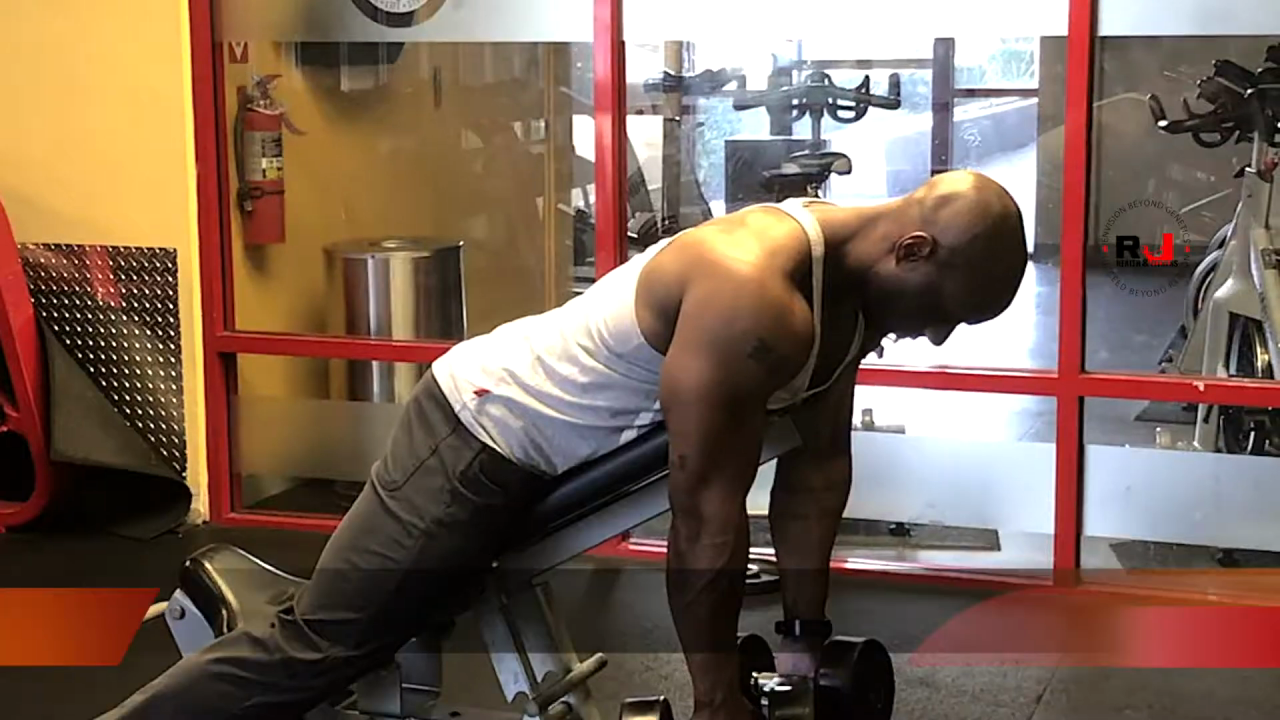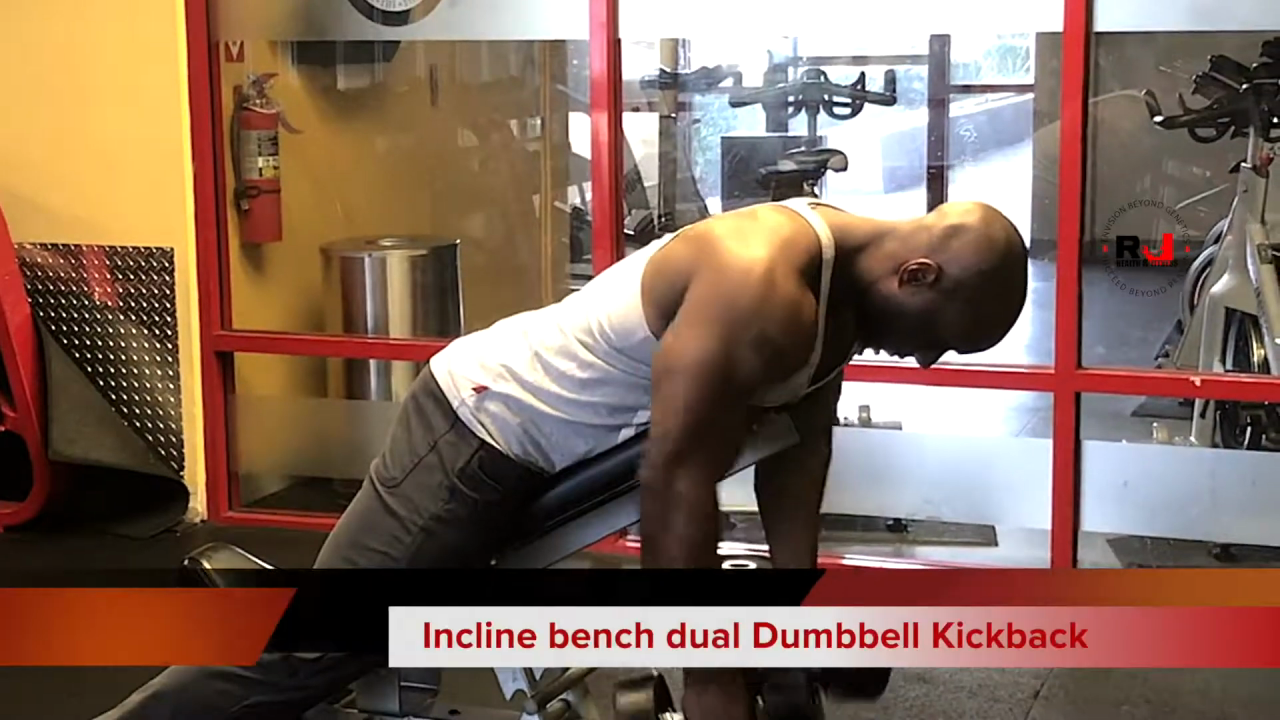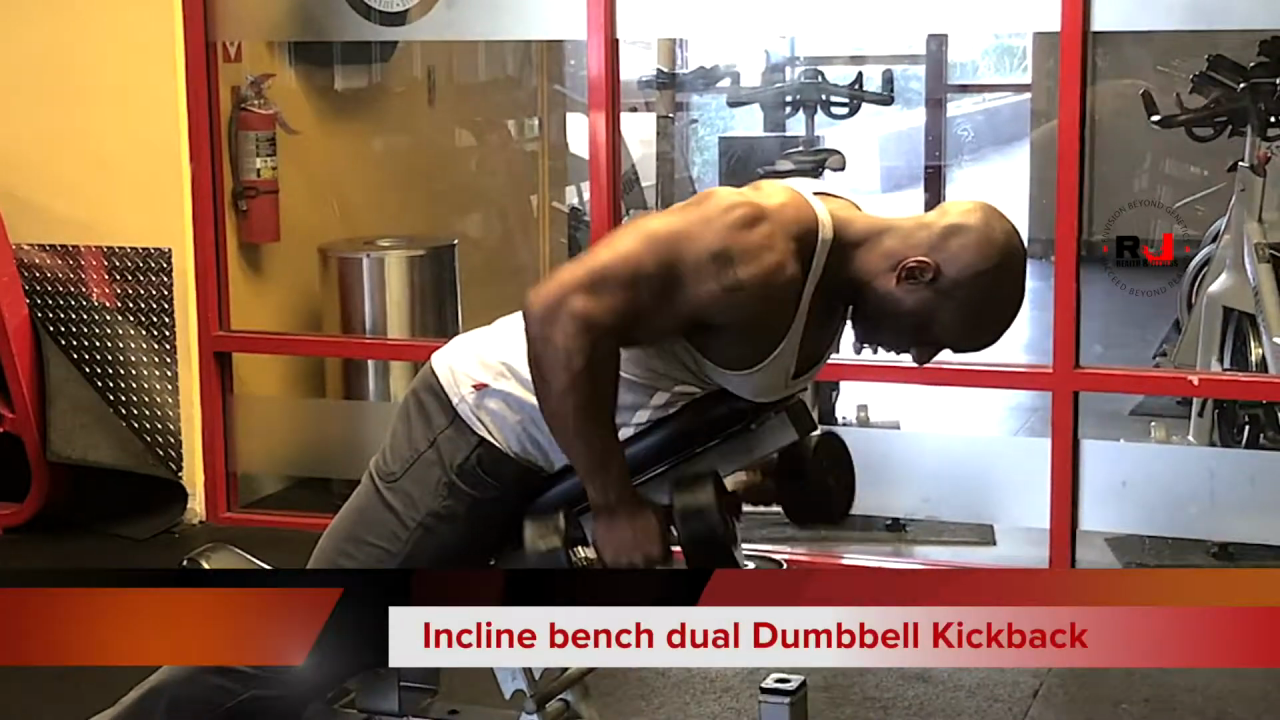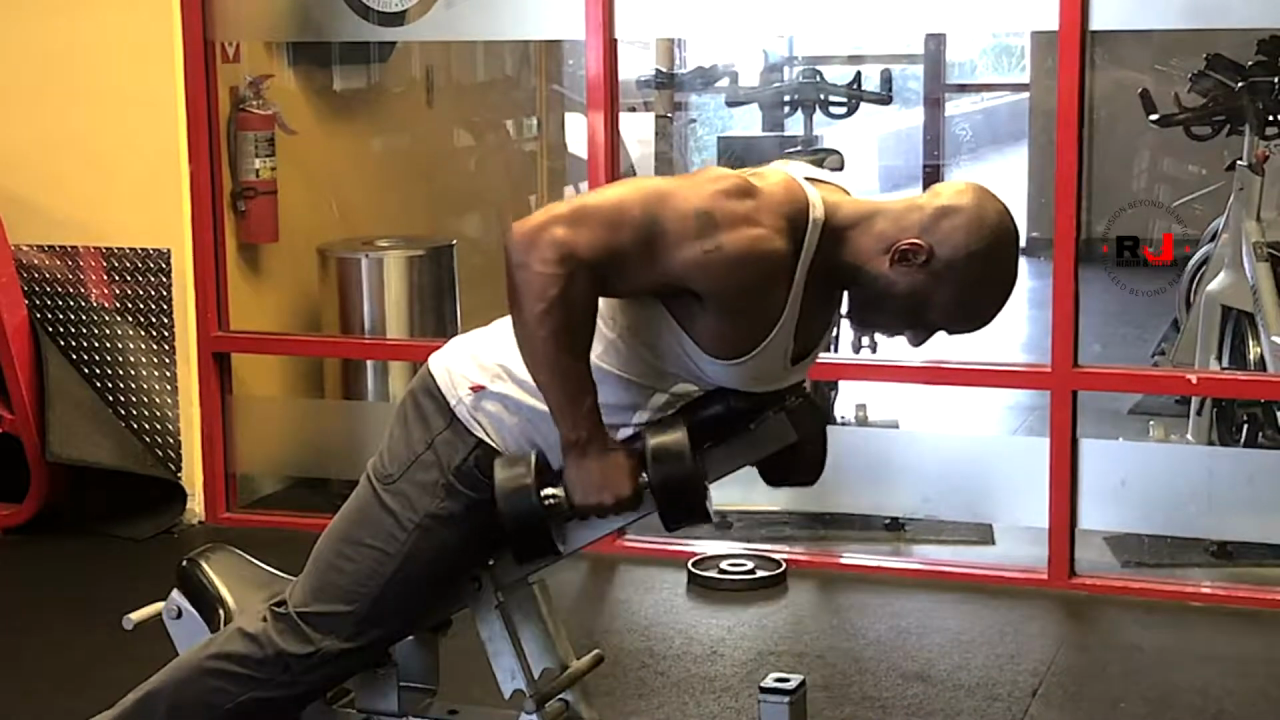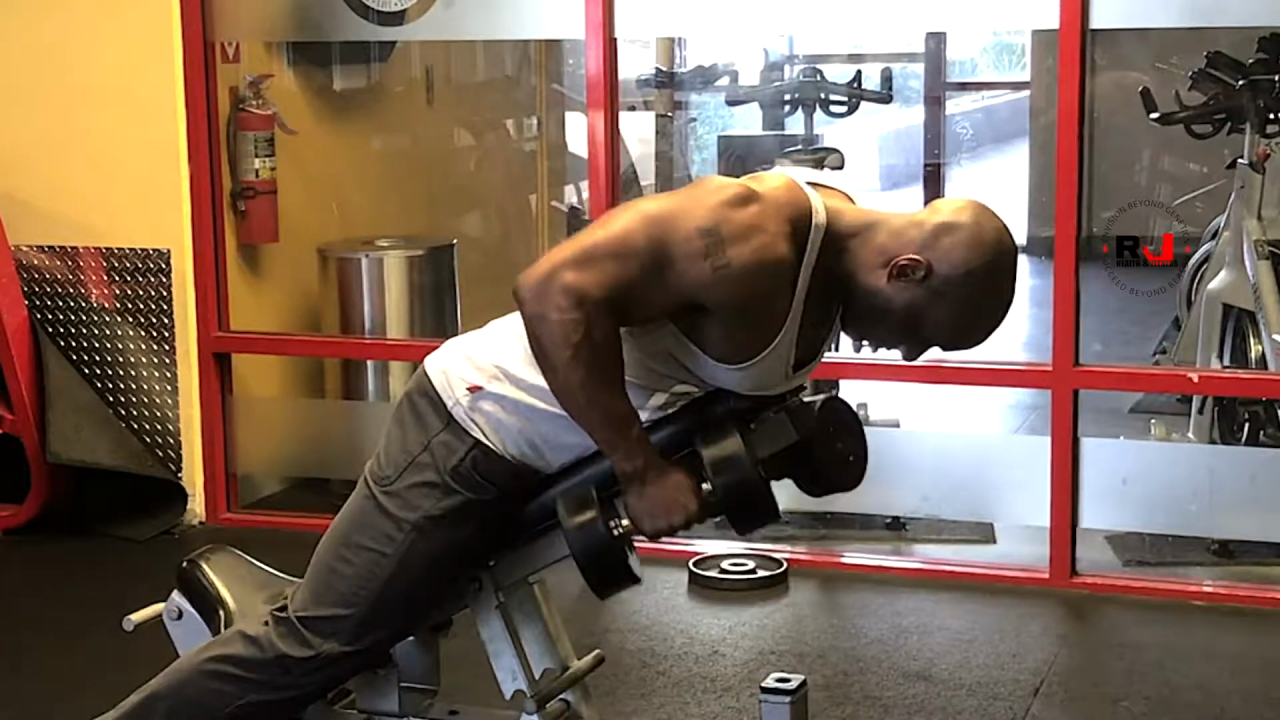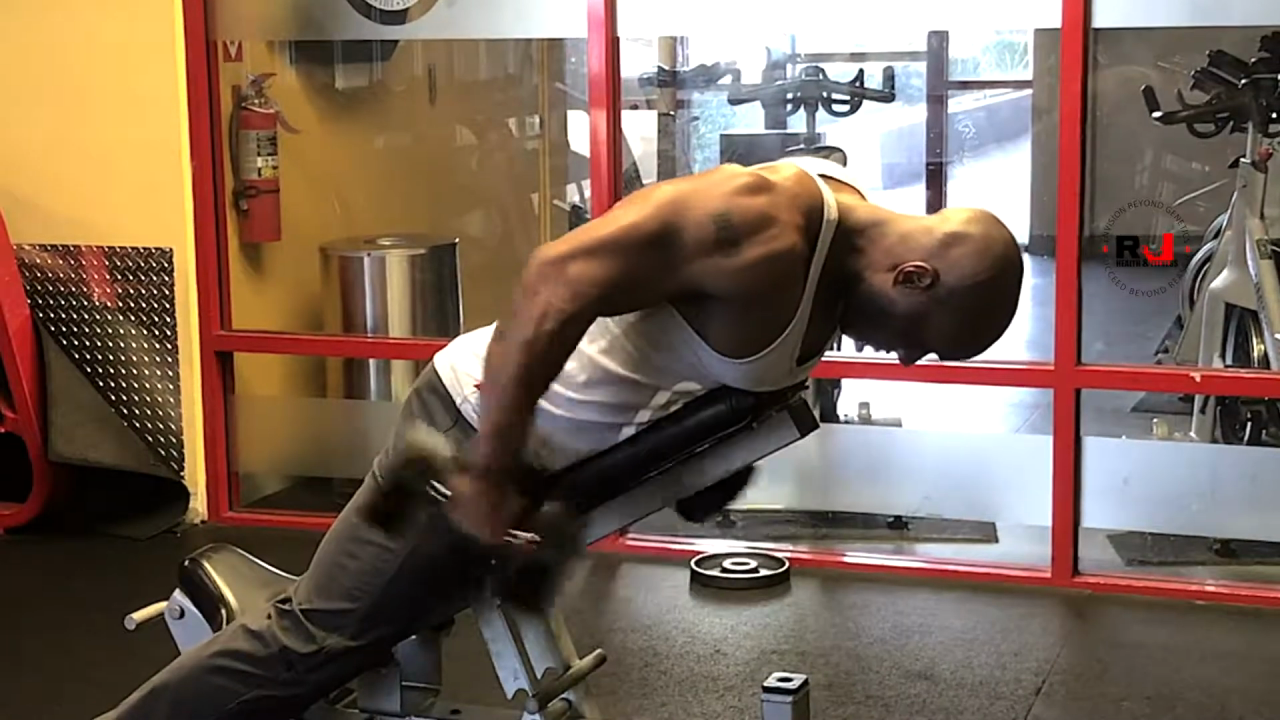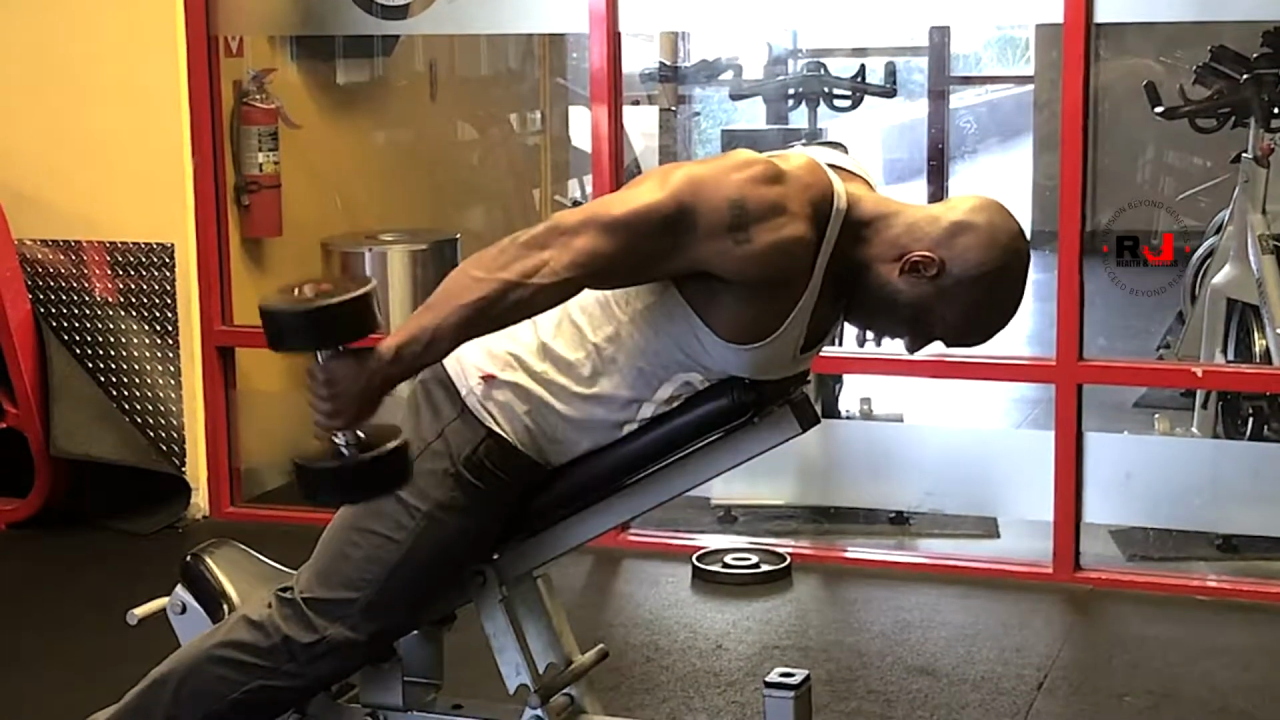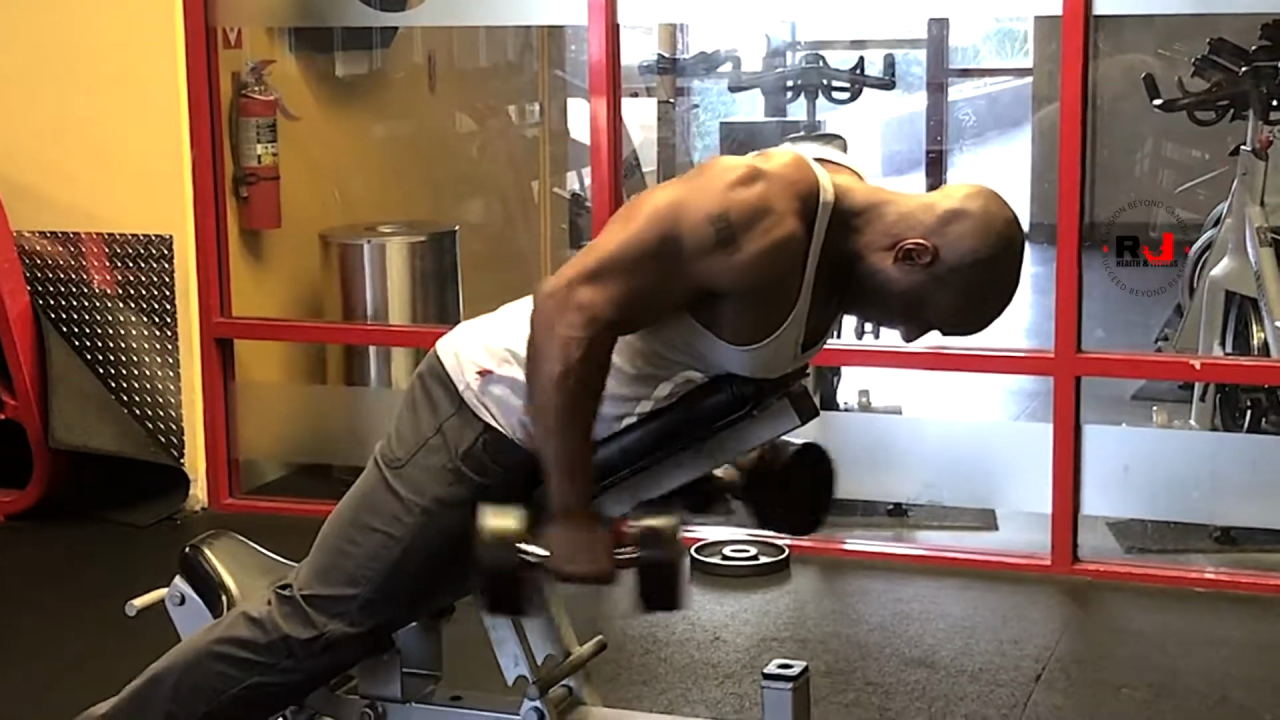
dt=0.4s
person 1, frame 1
left shoulder: (854, 283)
right shoulder: (756, 295)
left elbow: (817, 461)
right elbow: (705, 514)
left wrist: (806, 634)
left hip: (544, 444)
right hip: (486, 429)
left knee: (392, 619)
right knee: (322, 642)
person 1, frame 2
left shoulder: (846, 285)
right shoulder: (763, 288)
left elbow: (799, 445)
right elbow: (677, 485)
left hip: (539, 440)
right hip: (485, 425)
right knee: (320, 641)
person 1, frame 3
left shoulder: (841, 256)
right shoulder: (760, 248)
right elbow: (564, 316)
right wrist: (614, 508)
left hip: (532, 444)
right hip: (489, 421)
person 1, frame 4
left shoulder: (835, 237)
right shoulder: (750, 232)
right elbow: (545, 245)
right wrist: (585, 444)
left hip: (531, 441)
right hip: (488, 423)
right knee: (312, 637)
person 1, frame 5
left shoulder: (836, 244)
right shoulder: (754, 237)
right elbow: (556, 289)
right wrist: (642, 471)
left hip: (538, 450)
right hip: (481, 426)
left knee: (369, 622)
right knee: (314, 639)
person 1, frame 6
left shoulder: (845, 242)
right shoulder: (768, 228)
right elbow: (561, 277)
right wrist: (489, 471)
left hip: (564, 442)
right hip: (494, 421)
left knee: (388, 618)
right knee: (319, 637)
person 1, frame 7
left shoulder: (851, 234)
right shoulder: (775, 214)
right elbow: (558, 250)
right wrist: (384, 365)
left hip: (556, 439)
right hip: (500, 415)
left knee: (378, 614)
right knee: (320, 629)
person 1, frame 8
left shoulder: (846, 224)
right shoulder: (763, 217)
right elbow: (572, 307)
right wrist: (571, 511)
left hip: (542, 423)
right hip: (496, 408)
left knee: (374, 609)
right knee: (320, 625)
